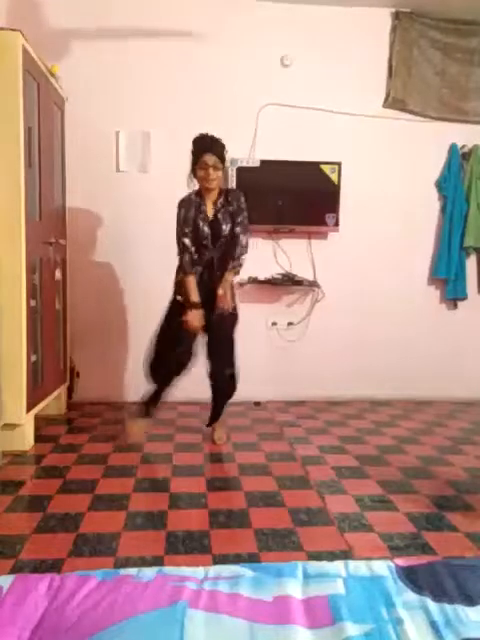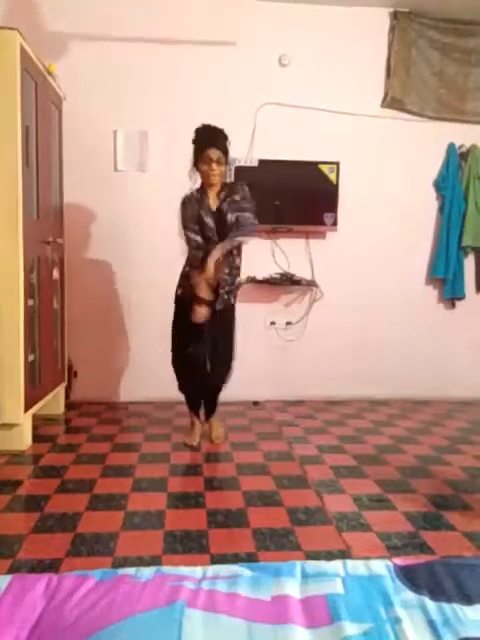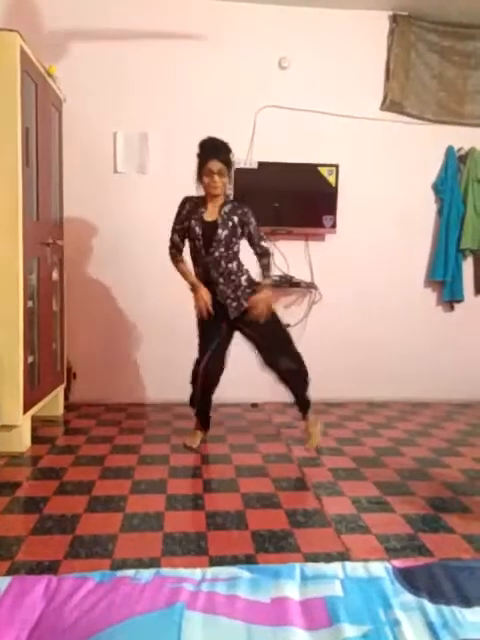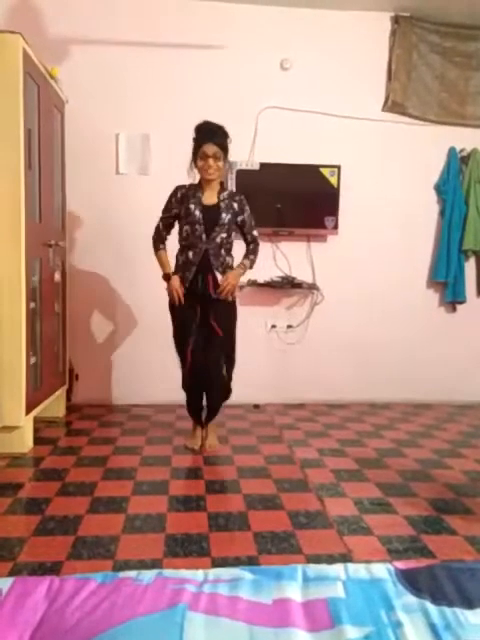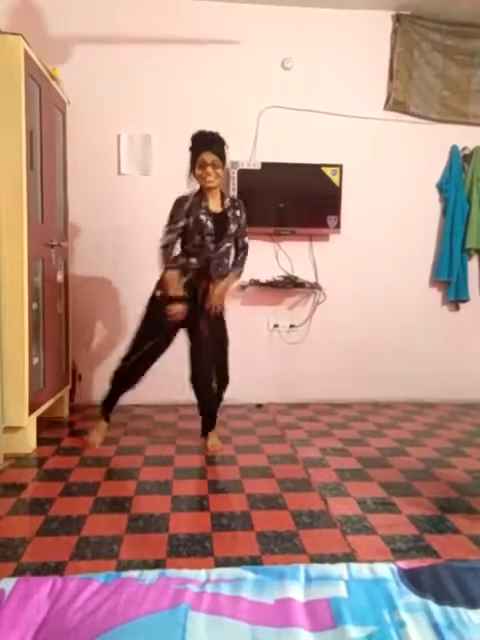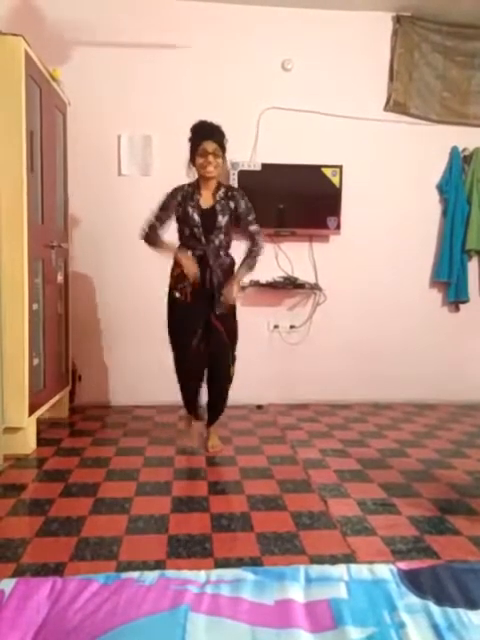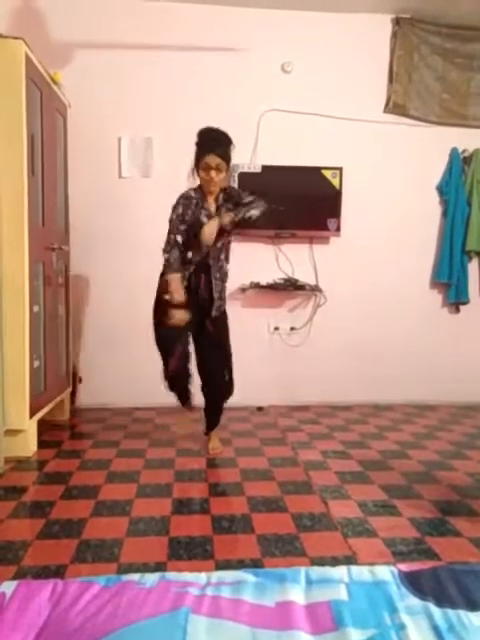
dt=0.5s
person 1, frame 1
left shoulder: (235, 200)
right shoulder: (186, 206)
left elbow: (241, 243)
right elbow: (186, 255)
left wrist: (227, 281)
right wrist: (193, 304)
left hip: (220, 287)
right hip: (189, 289)
left knee: (222, 365)
right knee: (172, 356)
left ankle: (215, 420)
right ankle: (147, 409)
person 1, frame 2
left shoulder: (238, 193)
right shoulder: (191, 202)
left elbow: (246, 226)
right elbow: (193, 247)
left wrist: (217, 253)
right wrist: (201, 295)
left hip: (225, 286)
right hip: (194, 285)
left knee: (218, 357)
right knee: (188, 354)
left ankle: (211, 414)
right ankle: (195, 417)
person 1, frame 3
left shoulder: (239, 211)
right shoulder: (188, 206)
left elbow: (263, 251)
right elbow: (174, 250)
left wrist: (265, 288)
right wrist: (195, 285)
left hip: (243, 293)
right hip: (212, 295)
left knee: (280, 354)
right knee: (207, 365)
left ankle: (307, 415)
right ankle: (201, 427)
person 1, frame 4
left shoulder: (236, 201)
right shoulder: (181, 196)
left elbow: (253, 244)
right elbow: (159, 238)
left wrist: (237, 272)
right wrist: (169, 275)
left hip: (219, 287)
right hip: (186, 283)
left knee: (217, 359)
right knee: (190, 358)
left ankle: (211, 424)
right ankle: (196, 424)
person 1, frame 5
left shoulder: (236, 207)
right shoulder: (186, 204)
left elbow: (241, 253)
right elbow: (168, 250)
left wrist: (226, 284)
right wrist: (175, 297)
left hip: (209, 296)
right hip: (177, 290)
left knee: (211, 368)
right knee: (140, 355)
left ankle: (209, 429)
right ankle: (104, 419)
person 1, frame 6
left shoulder: (235, 198)
right shoulder: (180, 195)
left elbow: (255, 242)
right elbow: (150, 232)
left wrist: (237, 279)
right wrist: (178, 253)
left hip: (219, 288)
right hip: (185, 287)
left knee: (221, 362)
right knee: (189, 360)
left ankle: (212, 427)
right ankle: (192, 416)
person 1, frame 7
left shoulder: (232, 196)
right shoulder: (187, 201)
left elbow: (257, 206)
right elbow: (172, 252)
left wrist: (219, 221)
right wrist: (176, 302)
left hip: (211, 296)
right hip: (177, 292)
left knee: (218, 371)
right knee: (175, 364)
left ankle: (212, 431)
right ankle: (186, 406)
